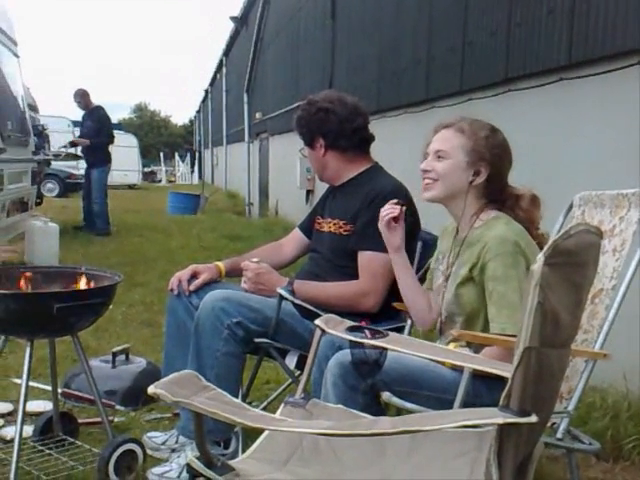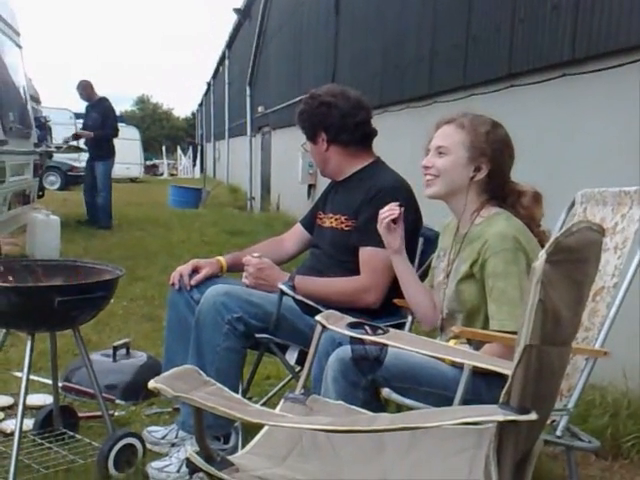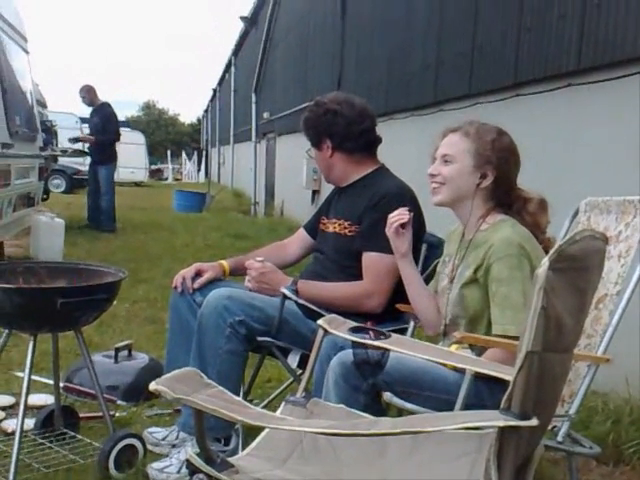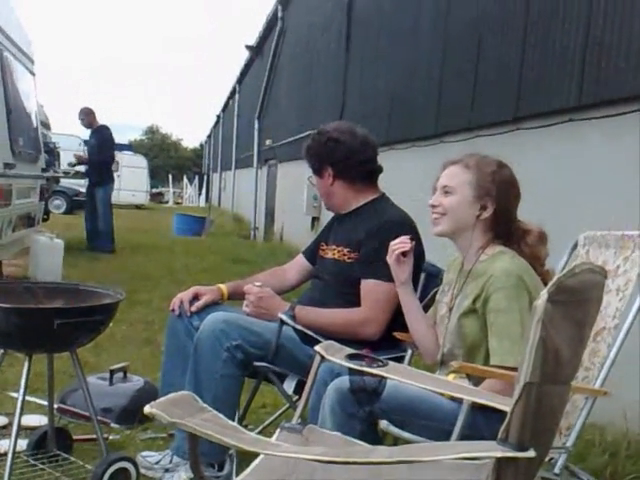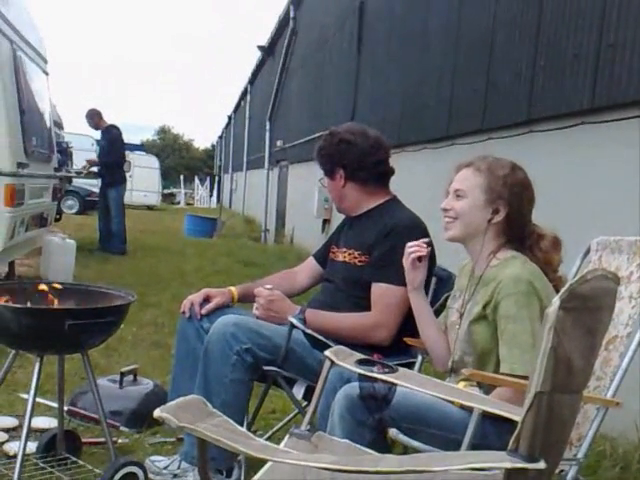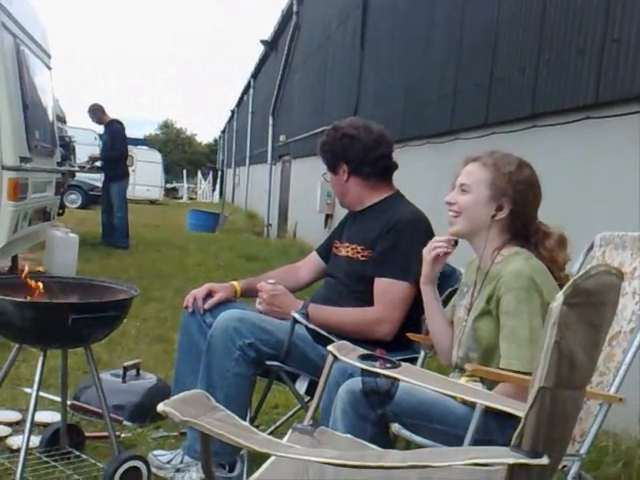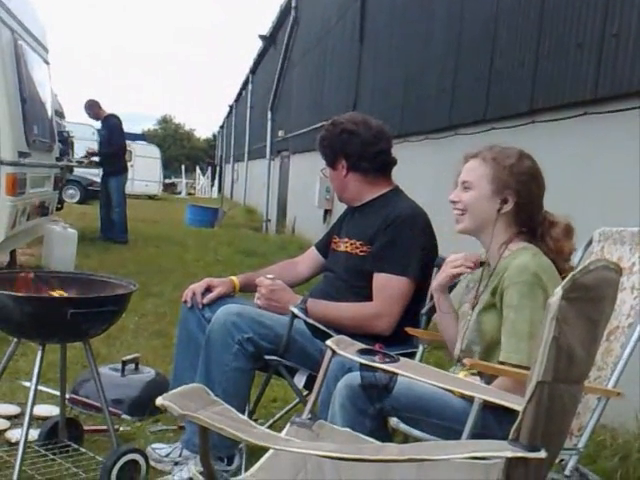
dt=0.3s
person 1, frame 1
left shoulder: (383, 195)
right shoulder: (336, 193)
left elbow: (369, 296)
right elbow: (286, 247)
left wrist: (284, 287)
right wrist: (220, 267)
right hip: (304, 305)
left knee: (221, 308)
right knee: (190, 293)
left ankle: (210, 441)
right ankle: (189, 422)
person 1, frame 2
left shoulder: (386, 191)
right shoulder: (338, 188)
left elbow: (370, 291)
right elbow: (288, 242)
left wrist: (285, 282)
right wrist: (221, 262)
right hip: (304, 299)
left knee: (223, 302)
right knee: (189, 287)
left ankle: (210, 436)
right ankle: (187, 414)
person 1, frame 3
left shoulder: (390, 197)
right shoulder: (342, 194)
left elbow: (373, 296)
right elbow: (291, 247)
left wrist: (287, 287)
right wrist: (223, 265)
right hip: (308, 304)
left knee: (224, 306)
right knee: (192, 291)
left ankle: (210, 438)
right ankle: (189, 417)
person 1, frame 4
left shoulder: (389, 225)
right shoulder: (341, 221)
left elbow: (370, 323)
right elbow: (289, 273)
left wrist: (285, 311)
right wrist: (222, 290)
right hip: (304, 330)
left knee: (221, 329)
right knee: (190, 314)
right ankle: (183, 444)
person 1, frame 5
left shoulder: (400, 229)
right shoulder: (352, 224)
left elbow: (381, 328)
right elbow: (299, 276)
left wrist: (296, 315)
right wrist: (232, 292)
right hip: (315, 335)
left knee: (231, 333)
right knee: (200, 316)
right ankle: (193, 444)
person 1, frame 6
left shoulder: (404, 223)
right shoulder: (356, 219)
left elbow: (384, 323)
right elbow: (303, 270)
left wrist: (298, 310)
right wrist: (237, 287)
right hip: (317, 329)
left knee: (234, 328)
right knee: (202, 312)
right ankle: (195, 440)
person 1, frame 7
left shoulder: (403, 220)
right shoulder: (354, 214)
left elbow: (382, 318)
right elbow: (301, 266)
left wrist: (297, 305)
right wrist: (234, 282)
right hip: (316, 323)
left knee: (232, 322)
right knee: (201, 306)
right ankle: (192, 429)
person 2, frame 1
left shoulder: (501, 239)
right shoulder: (452, 233)
left elbow: (506, 353)
right elbow: (426, 318)
left wrist: (430, 361)
right wrist: (396, 249)
left hip: (492, 383)
right hip: (455, 363)
left knee: (348, 366)
person 2, frame 2
left shoulder: (500, 236)
right shoulder: (453, 229)
left elbow: (507, 350)
right elbow: (431, 318)
left wrist: (438, 361)
right wrist: (396, 251)
left hip: (491, 380)
right hip: (456, 361)
left knee: (348, 362)
person 2, frame 3
left shoulder: (506, 243)
right shoulder: (459, 236)
left elbow: (509, 355)
right elbow: (435, 323)
left wrist: (436, 368)
right wrist: (403, 256)
left hip: (493, 385)
right hip: (457, 365)
left knee: (350, 365)
right knee: (337, 344)
person 2, frame 4
left shoulder: (504, 274)
right shoulder: (458, 266)
left elbow: (507, 386)
right elbow: (433, 352)
left wrist: (442, 399)
right wrist: (403, 284)
left hip: (490, 416)
right hip: (455, 396)
left knee: (346, 392)
right knee: (334, 372)
person 2, frame 5
left shoulder: (515, 280)
right shoulder: (470, 271)
left elbow: (518, 394)
right elbow: (444, 359)
left wrist: (456, 406)
right wrist: (415, 289)
left hip: (500, 426)
right hip: (468, 403)
left knee: (356, 399)
right knee: (345, 378)
person 2, frame 6
left shoulder: (517, 274)
right shoulder: (477, 267)
left elbow: (519, 391)
right elbow: (450, 356)
left wrist: (455, 402)
right wrist: (427, 284)
left hip: (505, 421)
right hip: (472, 401)
left knee: (359, 393)
right knee: (349, 374)
person 2, frame 7
left shoulder: (523, 269)
right shoulder: (486, 263)
left elbow: (517, 385)
right elbow: (463, 350)
left wrist: (451, 394)
right wrist: (440, 291)
left hip: (503, 417)
right hip: (474, 395)
left knee: (358, 388)
right knee: (348, 368)
person 3, frame 1
left shoulder: (101, 116)
right shoulder: (85, 116)
left elbow: (109, 139)
left wrist: (88, 143)
right wrist: (71, 144)
left hip: (101, 163)
right hip: (90, 162)
left knee: (98, 197)
right knee: (87, 195)
left ankle: (103, 228)
right ankle: (89, 224)
person 3, frame 2
left shoulder: (106, 107)
right shoulder: (89, 108)
left elbow: (113, 132)
left wrist: (92, 135)
right wrist: (74, 136)
left hip: (104, 156)
right hip: (92, 155)
left knee: (102, 190)
right knee: (88, 189)
left ankle: (105, 221)
right ankle: (92, 218)
person 3, frame 3
left shoulder: (108, 112)
right shoulder: (94, 112)
left elbow: (115, 137)
left wrist: (94, 140)
right wrist: (81, 138)
left hip: (106, 160)
right hip: (95, 159)
left knee: (106, 194)
right knee: (92, 192)
left ankle: (108, 224)
right ankle: (94, 221)
person 3, frame 4
left shoulder: (105, 134)
right shoulder: (93, 134)
left elbow: (108, 159)
left wrist: (87, 159)
right wrist: (82, 160)
left hip: (103, 182)
right hip: (93, 181)
left knee: (103, 214)
right knee: (90, 214)
left ankle: (107, 245)
right ankle: (93, 243)
person 3, frame 5
left shoulder: (114, 134)
right shoulder: (104, 134)
left elbow: (119, 159)
left wrist: (98, 162)
right wrist: (94, 163)
left hip: (116, 182)
right hip: (106, 181)
left knee: (116, 215)
right knee: (103, 214)
left ankle: (119, 247)
right ankle: (105, 244)
person 3, frame 6
left shoulder: (116, 128)
right shoulder: (108, 128)
left elbow: (121, 154)
left wrist: (100, 157)
right wrist: (98, 157)
left hip: (118, 176)
right hip: (109, 175)
left knee: (119, 210)
right knee: (106, 209)
left ankle: (121, 241)
right ankle: (108, 238)
person 3, frame 7
left shoulder: (113, 123)
right shoulder: (105, 124)
left elbow: (119, 148)
left wrist: (97, 152)
right wrist: (96, 152)
left hip: (117, 171)
right hip: (108, 171)
left knee: (117, 204)
right knee: (105, 204)
left ankle: (120, 236)
right ankle: (107, 233)
